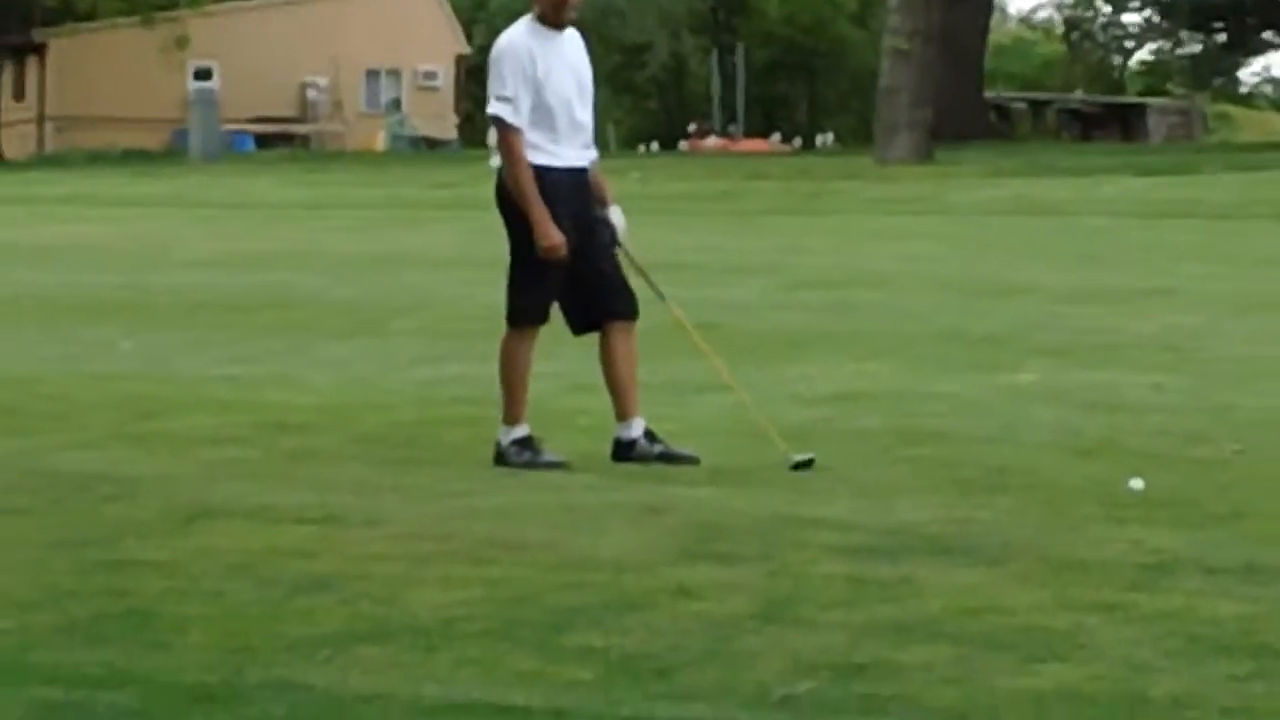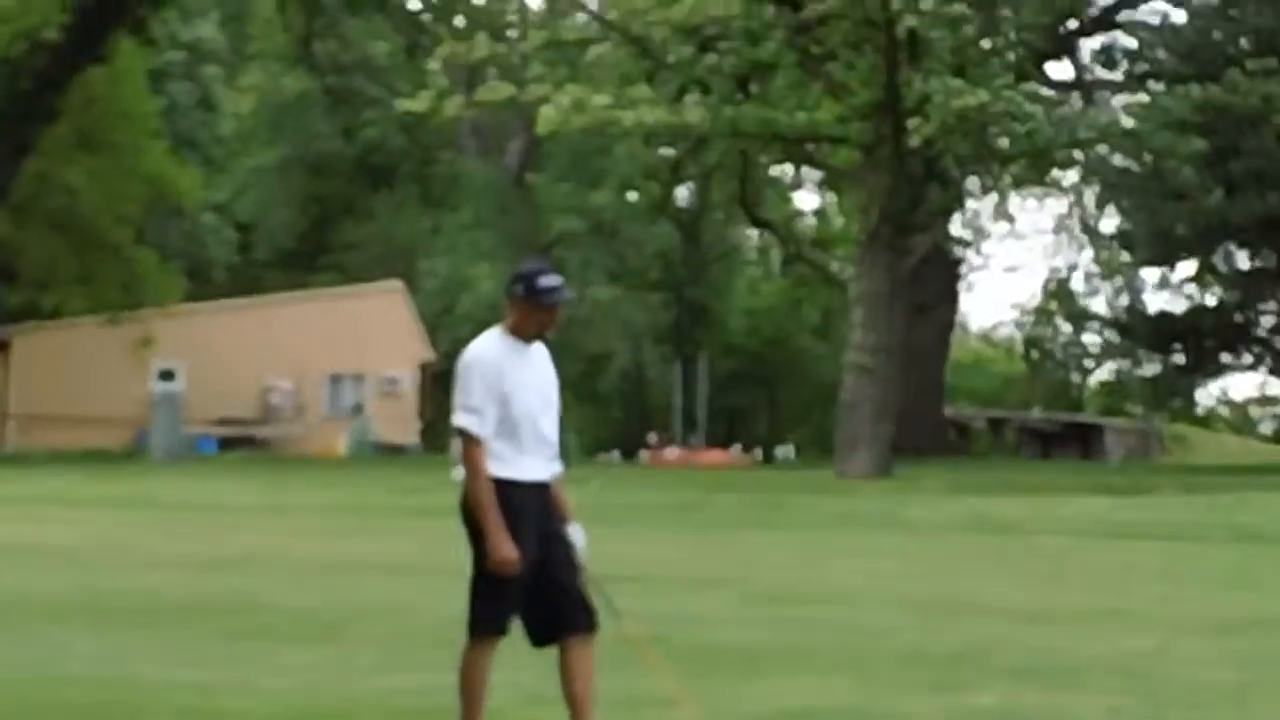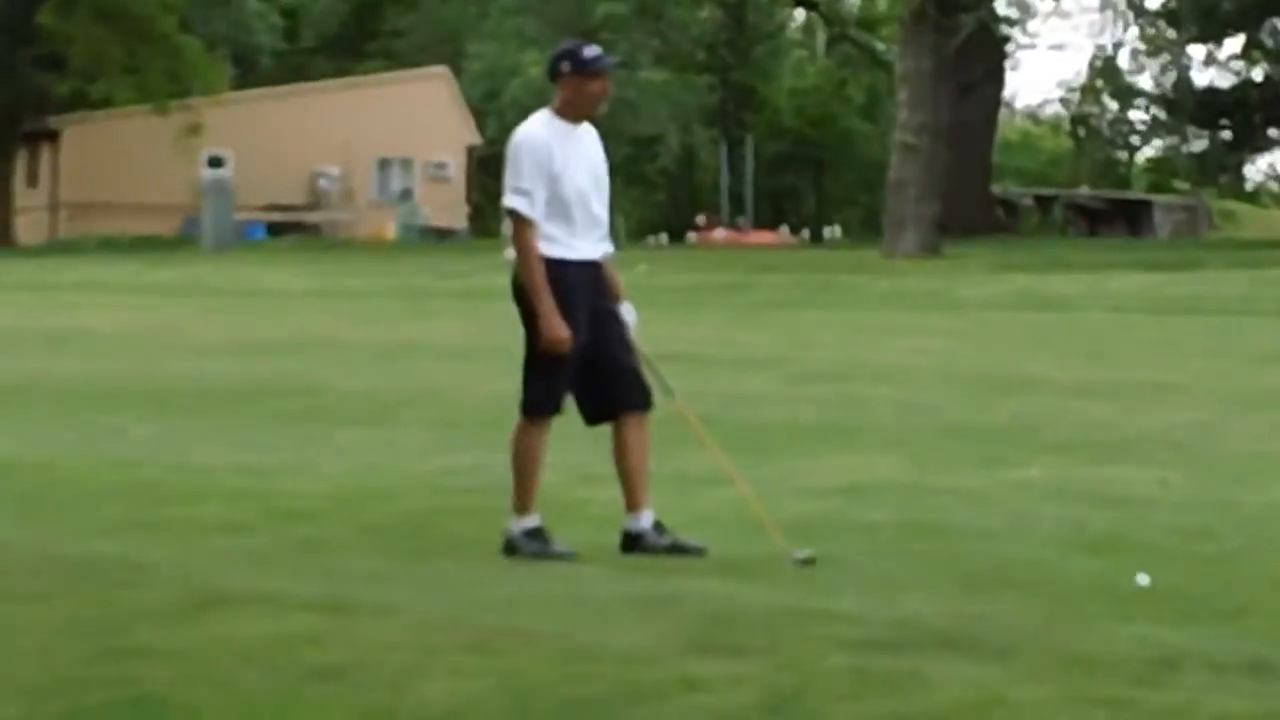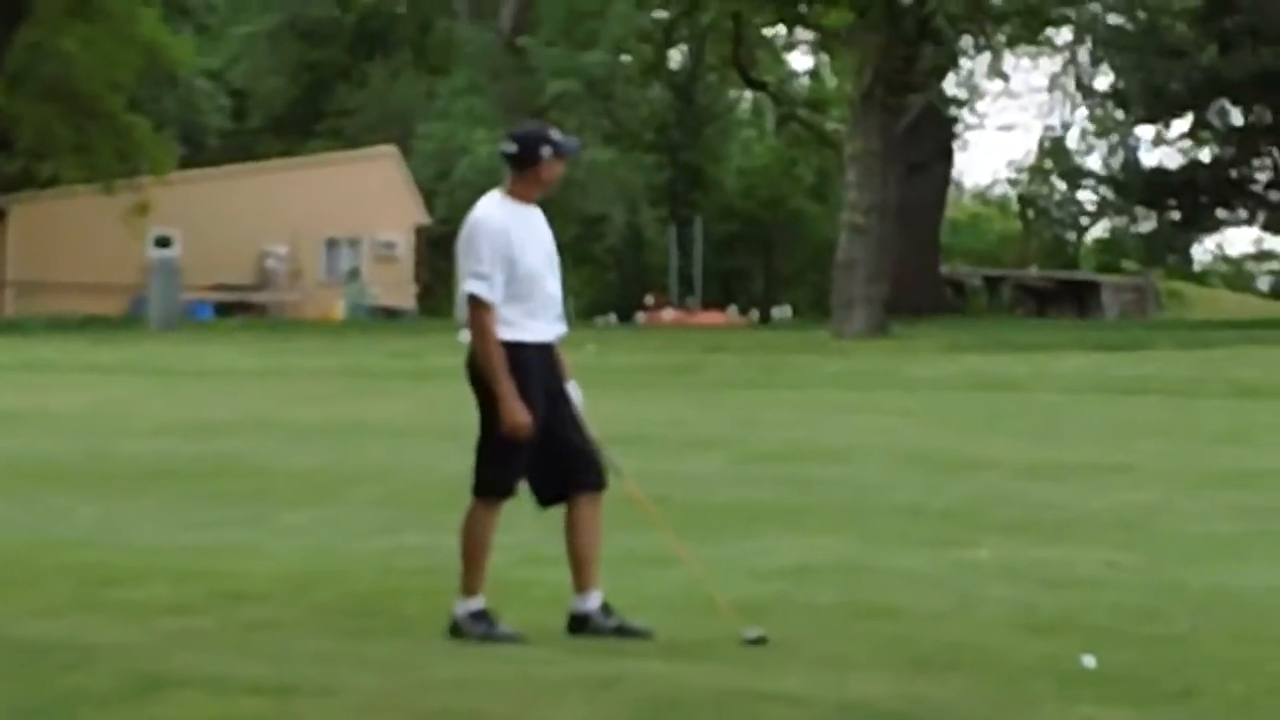
dt=1s
person 1, frame 1
left shoulder: (574, 42)
right shoulder: (516, 46)
right elbow: (510, 139)
left wrist: (605, 200)
right wrist: (540, 219)
left hip: (575, 187)
right hip: (535, 184)
left knee: (618, 307)
right knee: (527, 316)
left ankle: (631, 434)
right ankle: (512, 436)
person 1, frame 2
left shoulder: (541, 354)
right shoulder: (484, 357)
right elbow: (473, 452)
left wrist: (566, 516)
right wrist: (496, 535)
left hip: (539, 500)
right hip: (501, 497)
left knee: (577, 621)
right knee: (488, 629)
person 1, frame 3
left shoulder: (588, 136)
right shoulder: (533, 138)
right elbow: (524, 232)
left wrist: (616, 294)
right wrist: (547, 313)
left hip: (590, 280)
right hip: (551, 277)
left knee: (631, 400)
right knee: (539, 407)
left ankle: (640, 525)
right ankle: (522, 526)
person 1, frame 4
left shoulder: (533, 216)
right shoulder: (490, 221)
right elbow: (481, 317)
left wrist: (562, 375)
right wrist: (507, 398)
left hip: (542, 363)
right hip: (508, 362)
left knee: (585, 480)
right knee: (492, 490)
left ankle: (588, 606)
right ankle: (468, 609)
